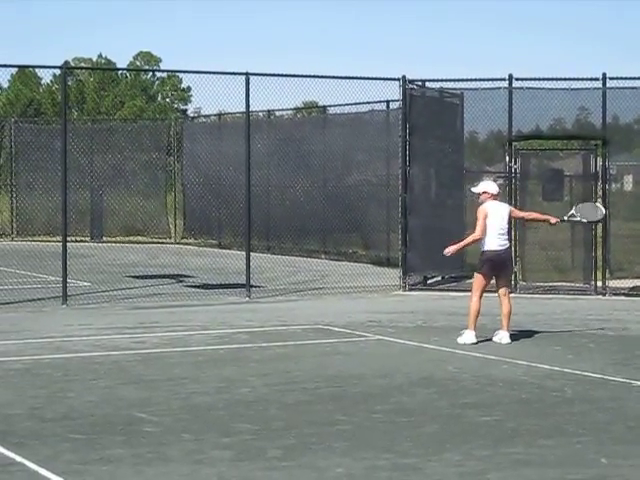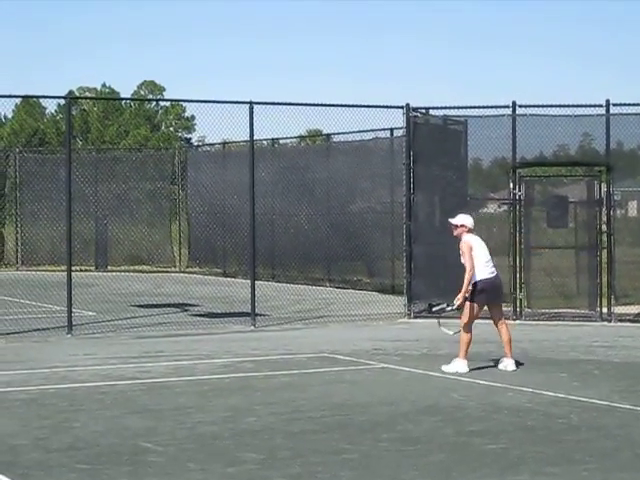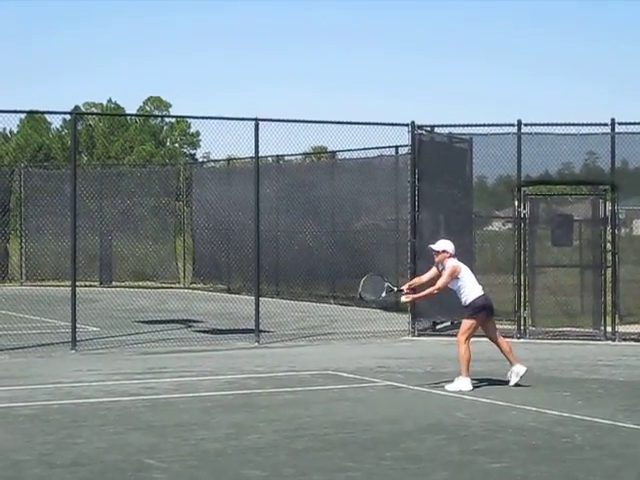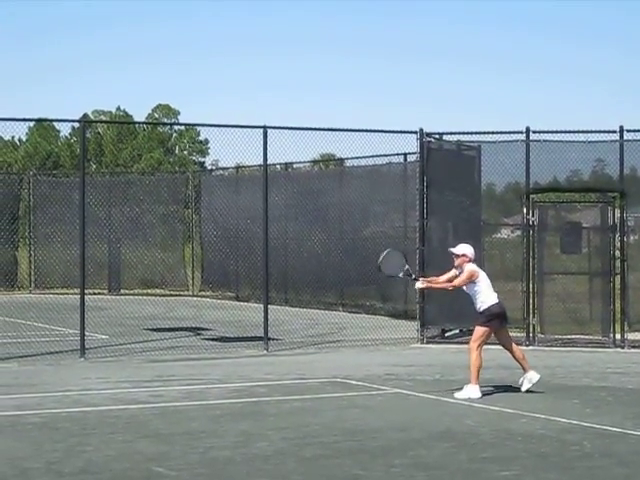
dt=0.5s
person 1, frame 1
left shoulder: (483, 208)
right shoulder: (506, 207)
left elbow: (478, 235)
right elbow: (527, 215)
left wrist: (457, 247)
right wrist: (549, 218)
left hip: (489, 255)
right hip: (505, 253)
left knee: (476, 294)
right knee: (504, 294)
left ankle: (470, 333)
right ankle: (504, 333)
person 1, frame 2
left shoulder: (465, 242)
right shoulder: (475, 239)
left elbow: (470, 269)
left wrist: (463, 293)
right wrist: (469, 289)
left hip: (483, 285)
right hip: (494, 281)
left knee: (466, 323)
right knee: (500, 322)
left ankle: (461, 362)
right ankle: (508, 360)
person 1, frame 3
left shoulder: (452, 266)
right shoulder: (440, 266)
left elbow: (436, 289)
right elbow: (423, 278)
left wrist: (413, 297)
right wrist: (408, 285)
left hip: (477, 303)
right hip: (480, 303)
left knee: (462, 339)
right knee: (495, 337)
left ankle: (464, 380)
right ankle: (516, 367)
person 1, frame 4
left shoulder: (471, 271)
right shoulder: (459, 270)
left elbow: (452, 286)
right elbow: (442, 279)
left wrist: (426, 284)
right wrist: (425, 280)
left hip: (491, 311)
right hip: (494, 310)
left knee: (474, 347)
right knee: (508, 344)
left ankle: (473, 388)
right ankle: (529, 374)
